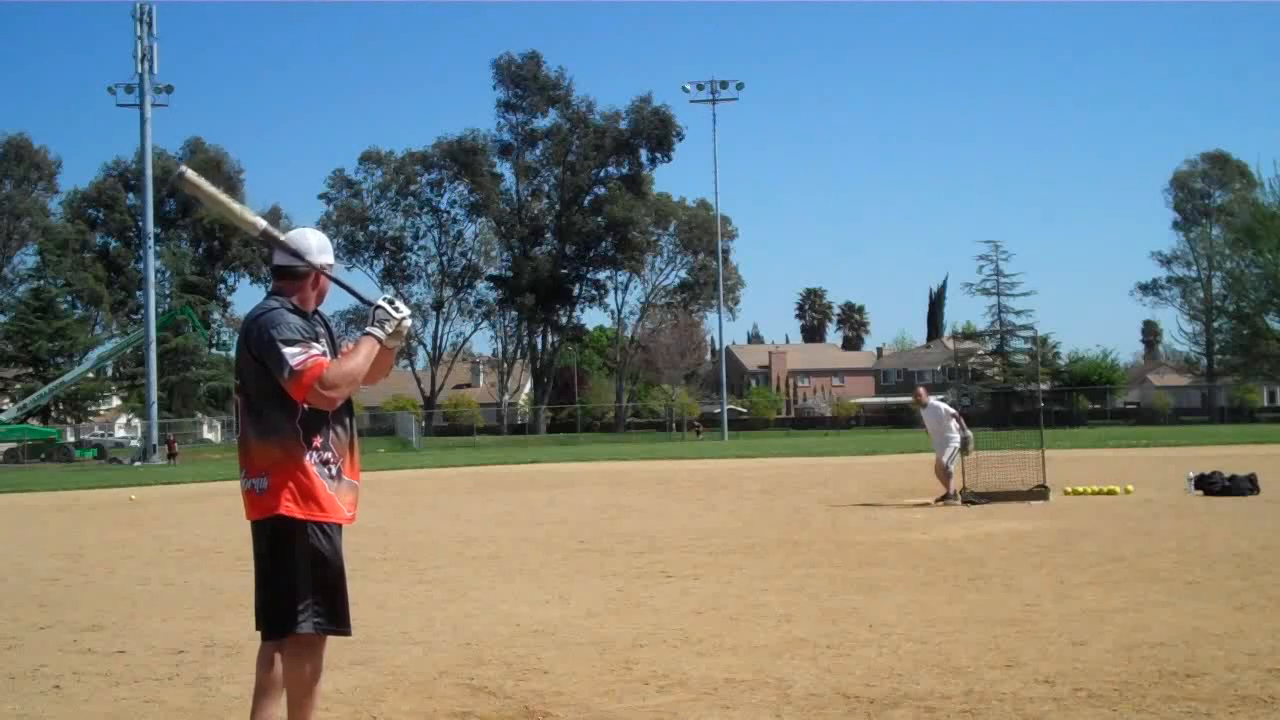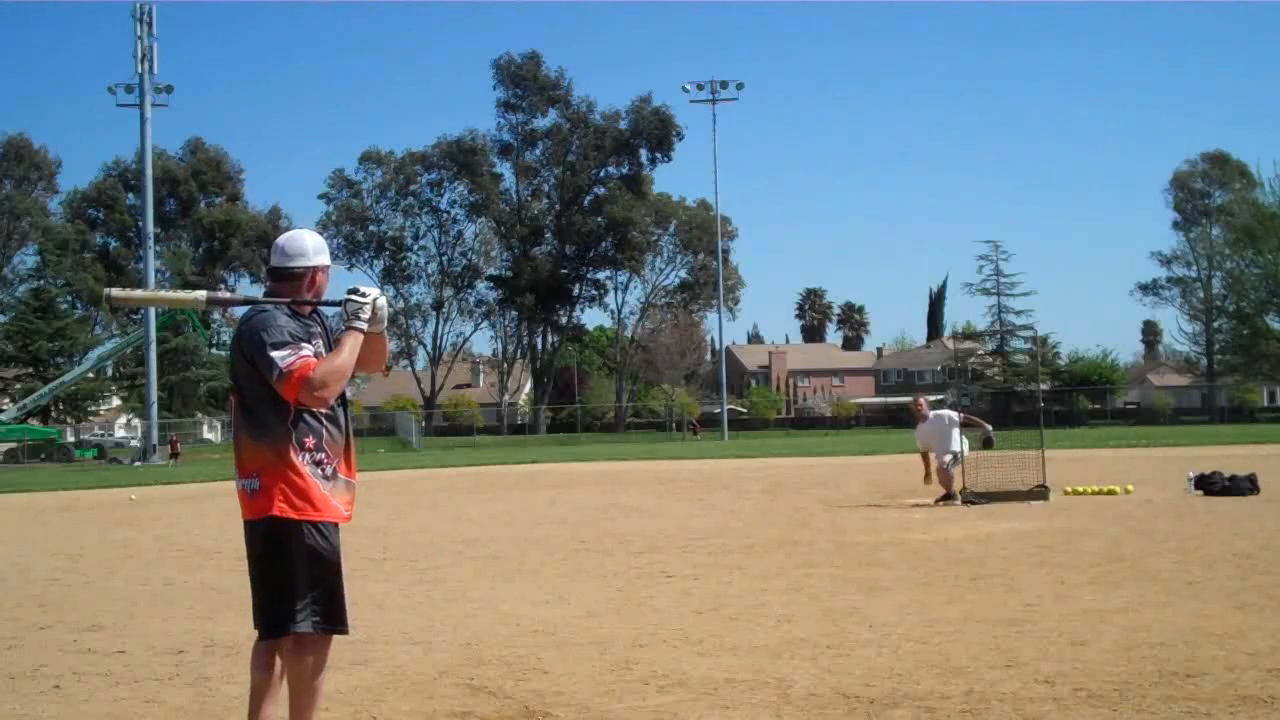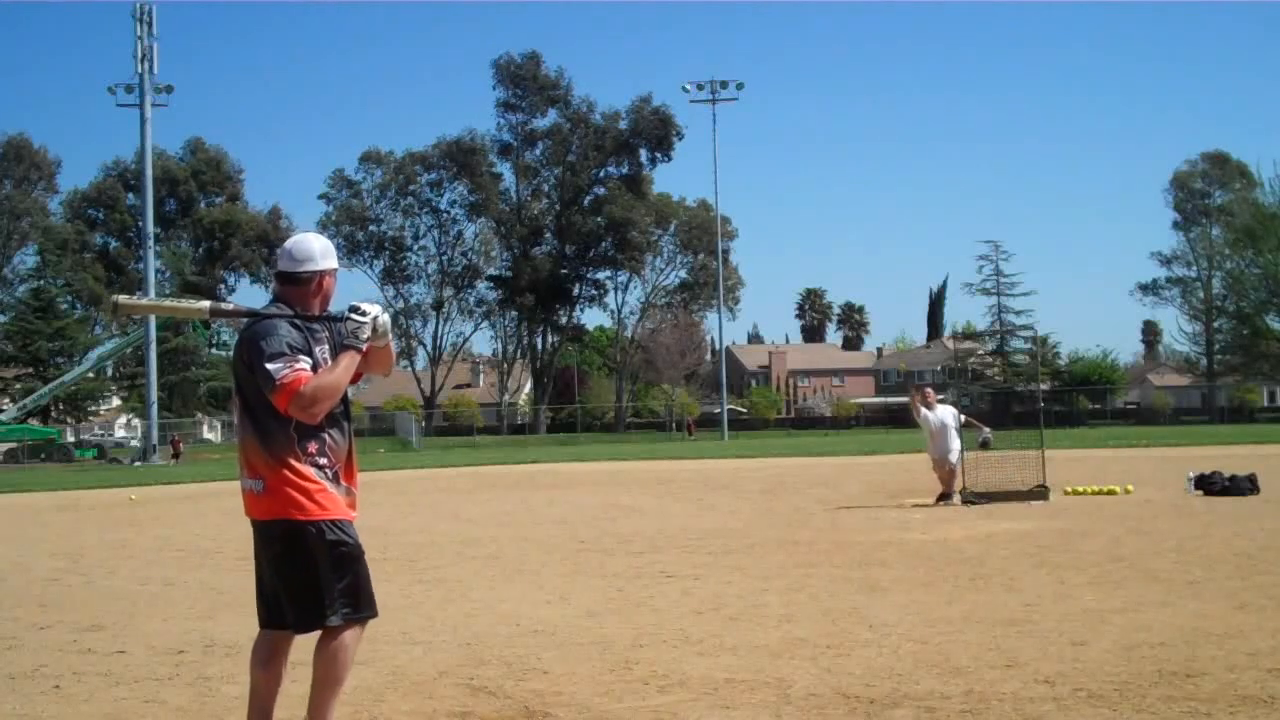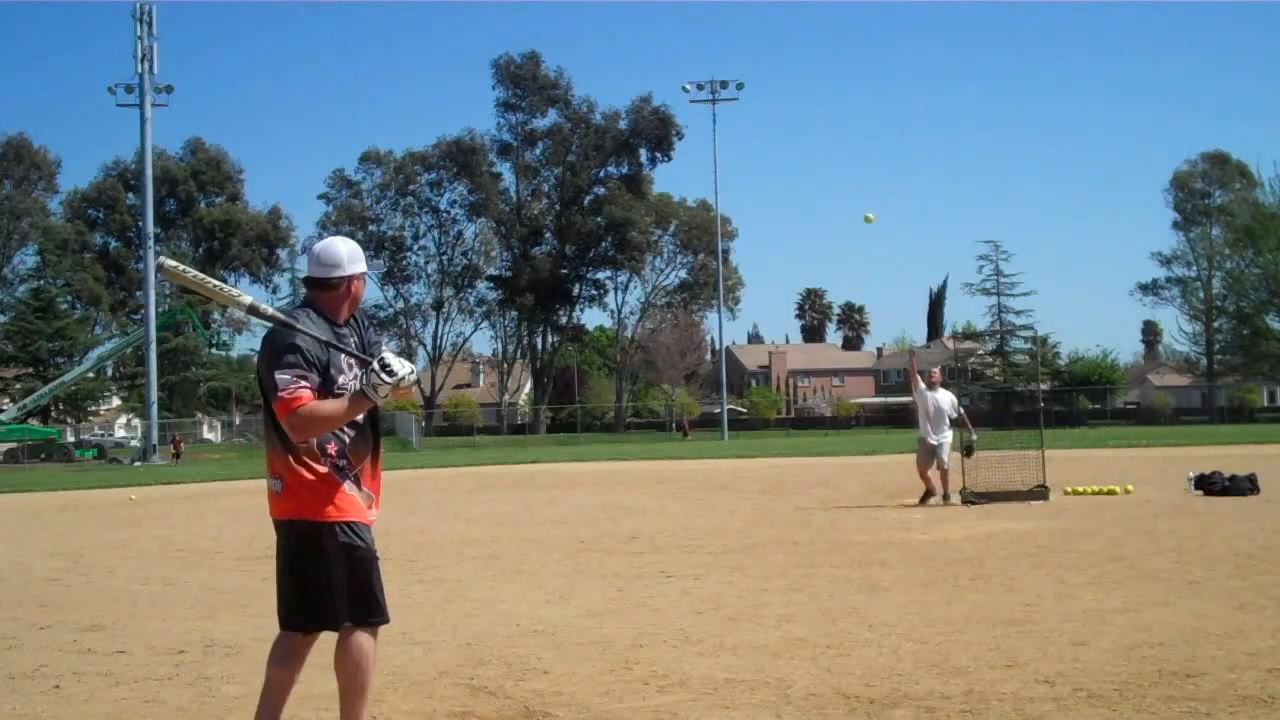
dt=1s
person 1, frame 1
left shoulder: (311, 322)
right shoulder: (273, 321)
left elbow: (367, 374)
right elbow: (327, 389)
left wrist: (390, 337)
right wrist: (375, 331)
left hip: (306, 496)
right hip: (294, 497)
left knee: (285, 624)
right knee: (307, 626)
person 1, frame 2
left shoulder: (314, 321)
right shoulder: (265, 324)
left elbow: (371, 363)
right elbow: (318, 388)
left wrist: (374, 323)
right wrist: (354, 325)
left hip: (299, 497)
right hip: (291, 497)
left knee: (280, 624)
right knee: (312, 626)
person 1, frame 3
left shoulder: (323, 326)
right shoulder: (270, 332)
left elbow: (381, 366)
right elbow: (309, 404)
left wrist: (378, 334)
right wrist: (353, 344)
left hip: (284, 501)
right hip: (299, 498)
left knee: (280, 623)
right knee: (347, 615)
person 1, frame 4
left shoulder: (356, 327)
right shoulder: (293, 337)
left elbow: (400, 380)
right elbow: (299, 423)
left wrist: (400, 373)
right wrist: (368, 394)
left hip: (338, 498)
right hip: (319, 502)
left knee: (304, 623)
right knee: (361, 620)
